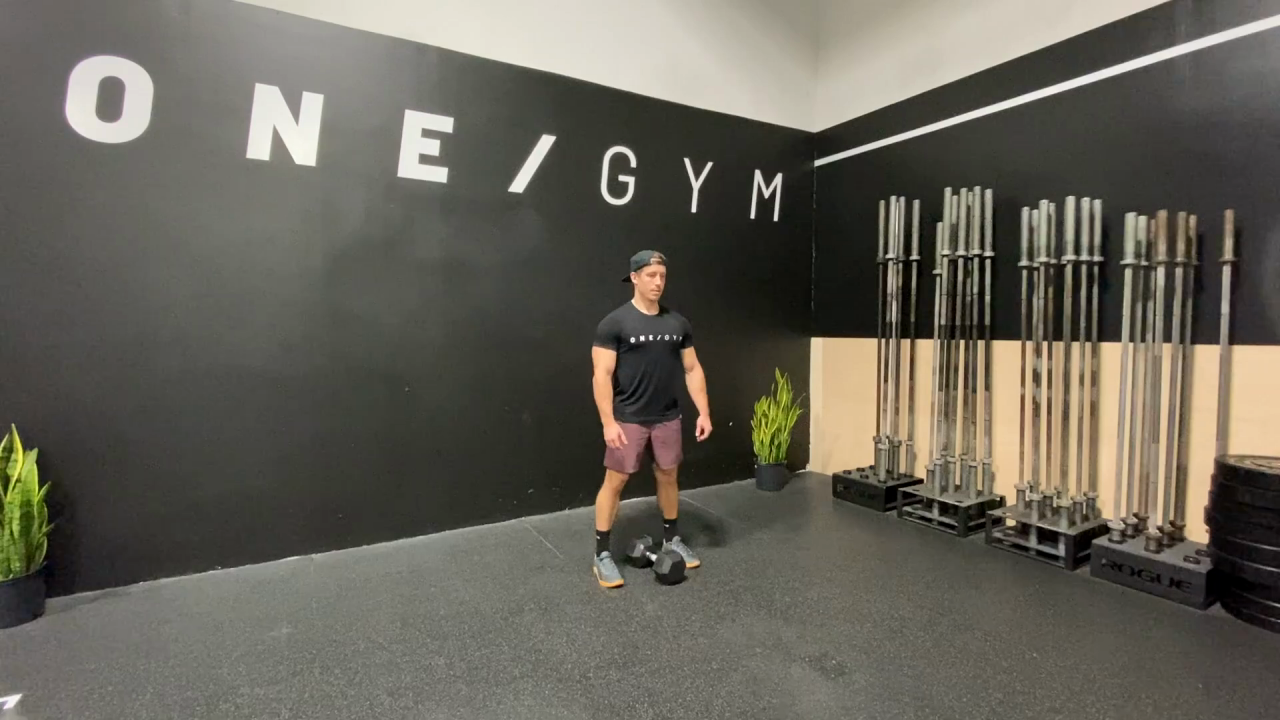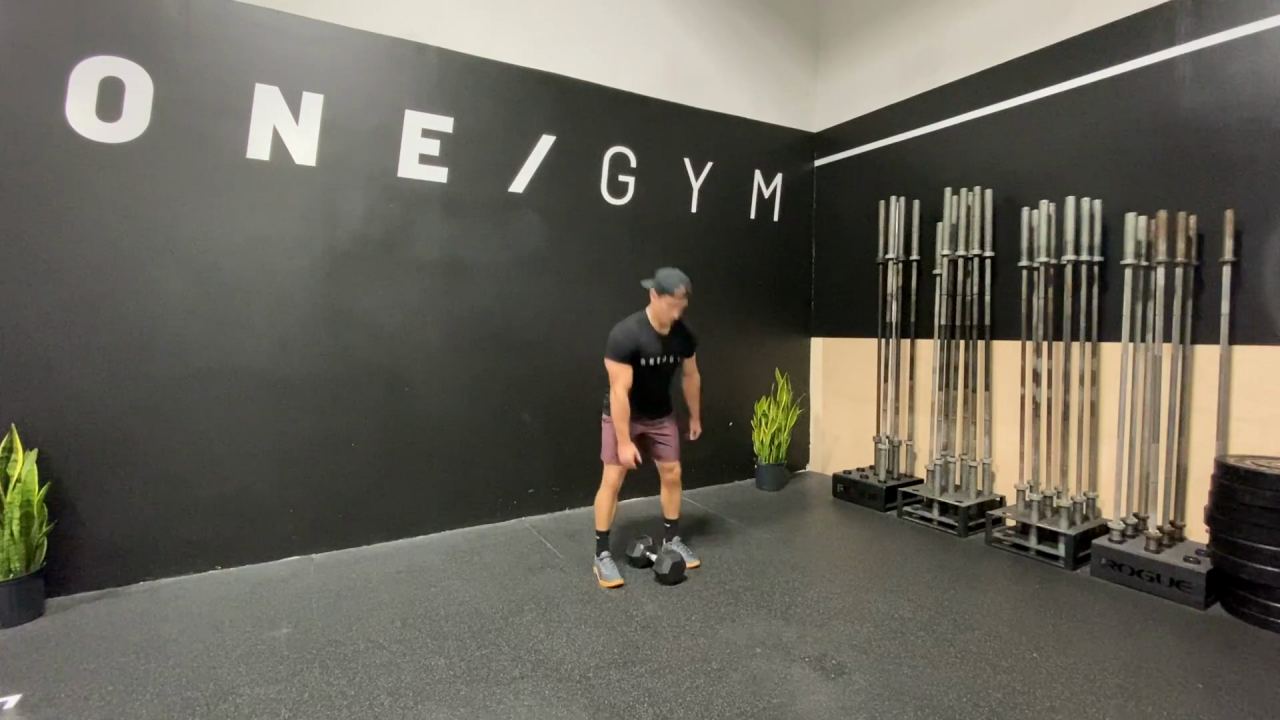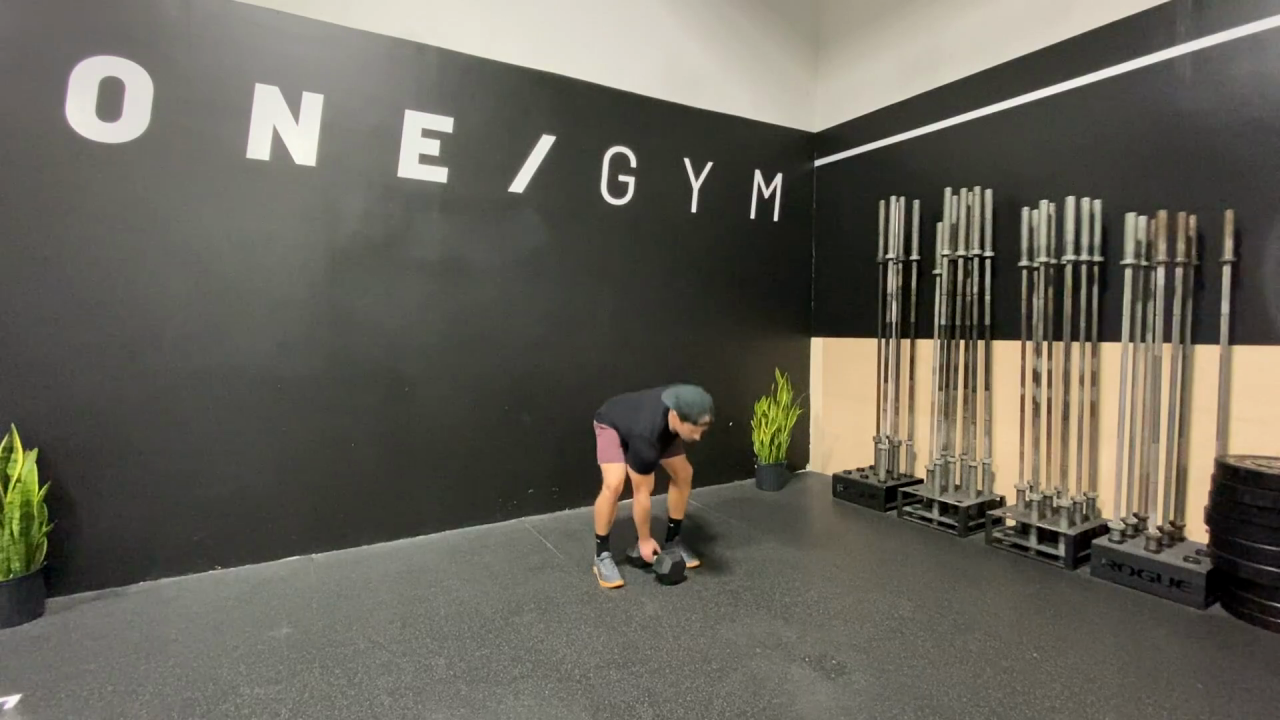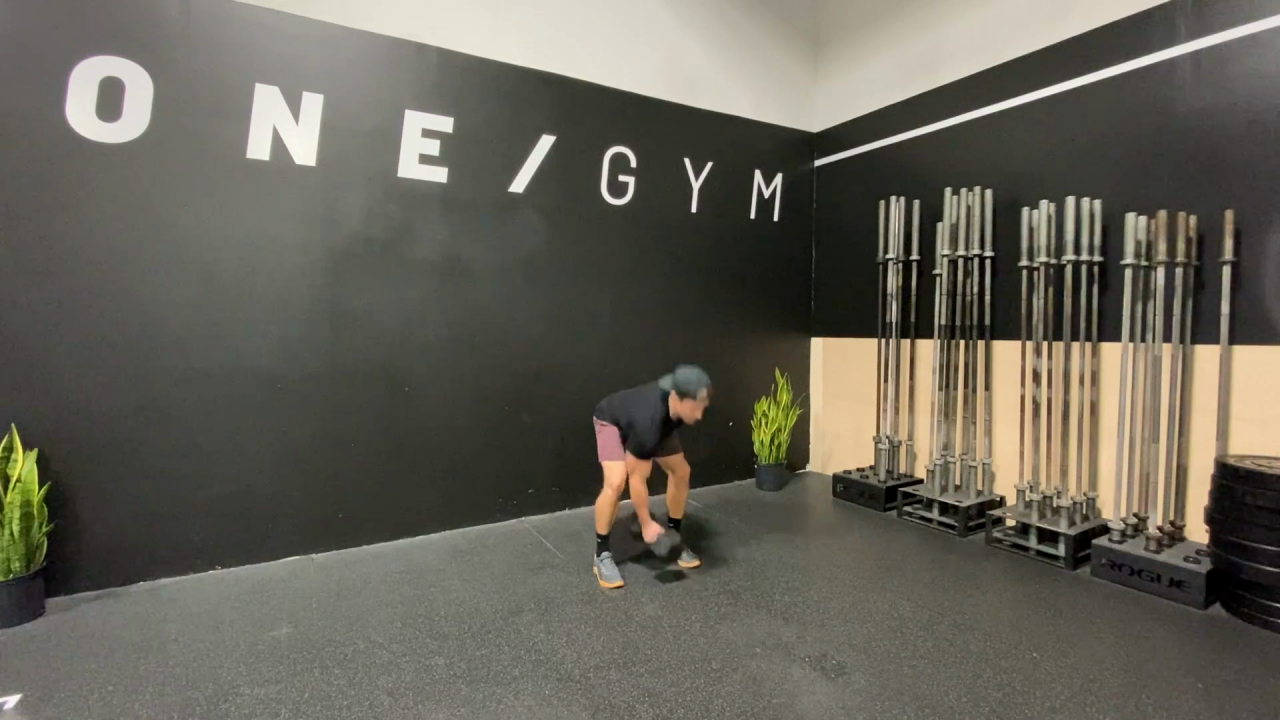
dt=0.4s
person 1, frame 1
left shoulder: (678, 323)
right shoulder: (615, 323)
left elbow: (692, 370)
right elbow: (602, 375)
left wrist: (703, 413)
right wrist: (609, 422)
left hip: (668, 418)
right hip: (628, 420)
left knee: (668, 477)
right knee: (615, 482)
left ankle: (671, 539)
right ankle: (602, 554)
person 1, frame 2
left shoulder: (684, 335)
right shoulder: (626, 335)
left elbow: (691, 376)
right elbow: (619, 391)
left wrist: (695, 416)
right wrist: (624, 442)
left hip: (661, 415)
right hip: (623, 416)
left knee: (672, 474)
right knee: (613, 479)
left ankle: (672, 540)
right ankle: (602, 554)
person 1, frame 3
left shoulder: (687, 406)
right shoulder: (646, 441)
right elbow: (642, 495)
right wrist: (644, 540)
left hip: (644, 415)
right hip: (612, 424)
left knee: (684, 474)
right knee: (614, 484)
left ankle: (673, 540)
right ankle: (602, 555)
person 1, frame 4
left shoulder: (685, 392)
right shoulder: (648, 426)
right elbow: (637, 480)
right wrist: (647, 524)
left hip: (641, 407)
right hip: (612, 421)
left knee: (681, 472)
right knee: (616, 482)
right ankle: (602, 555)
